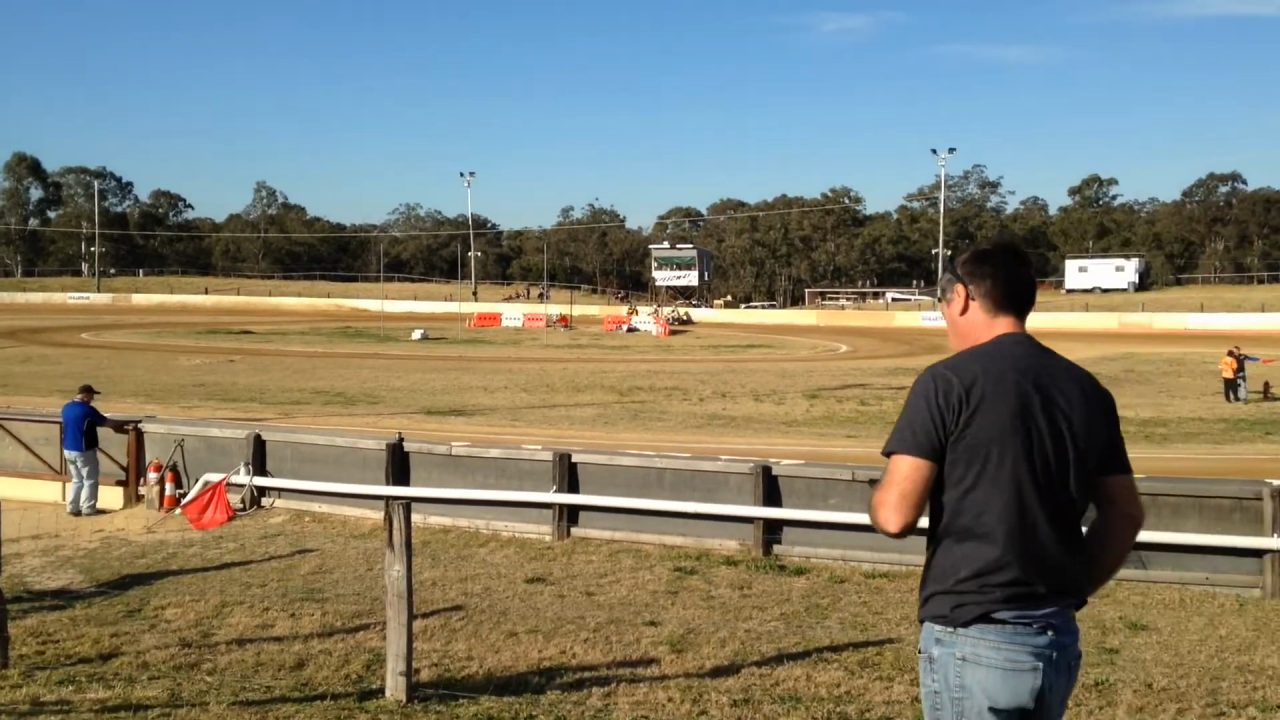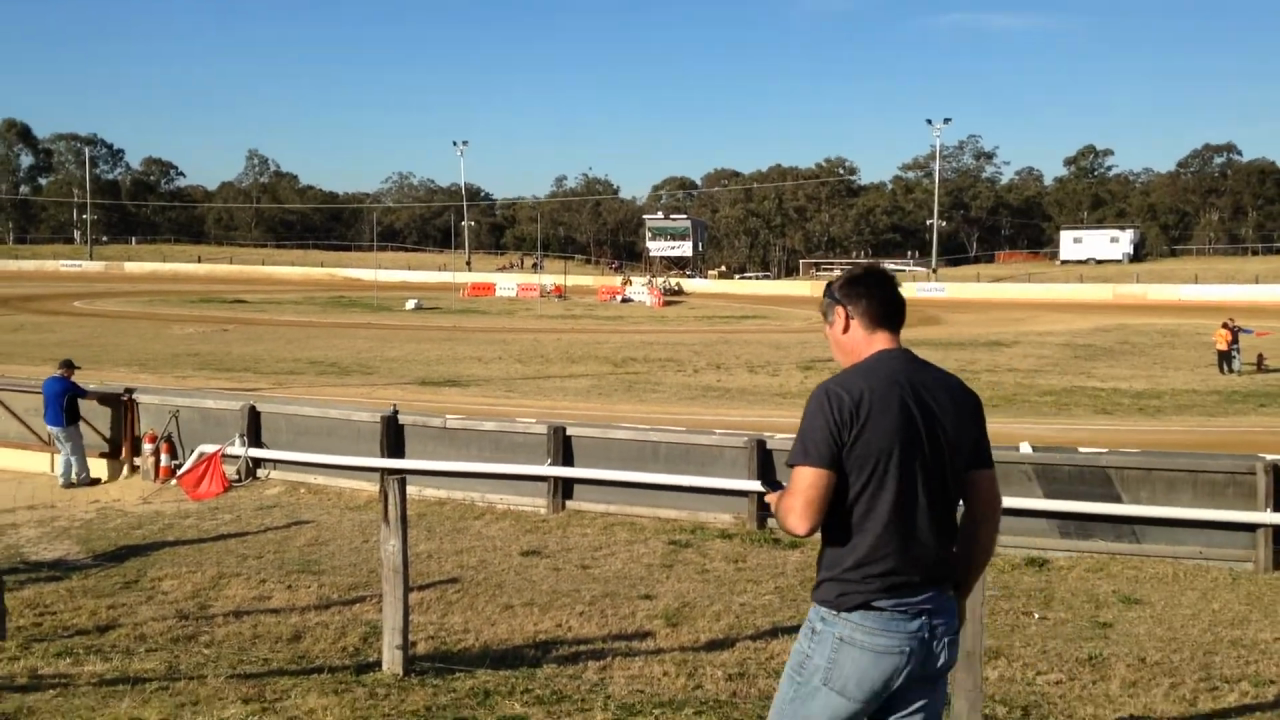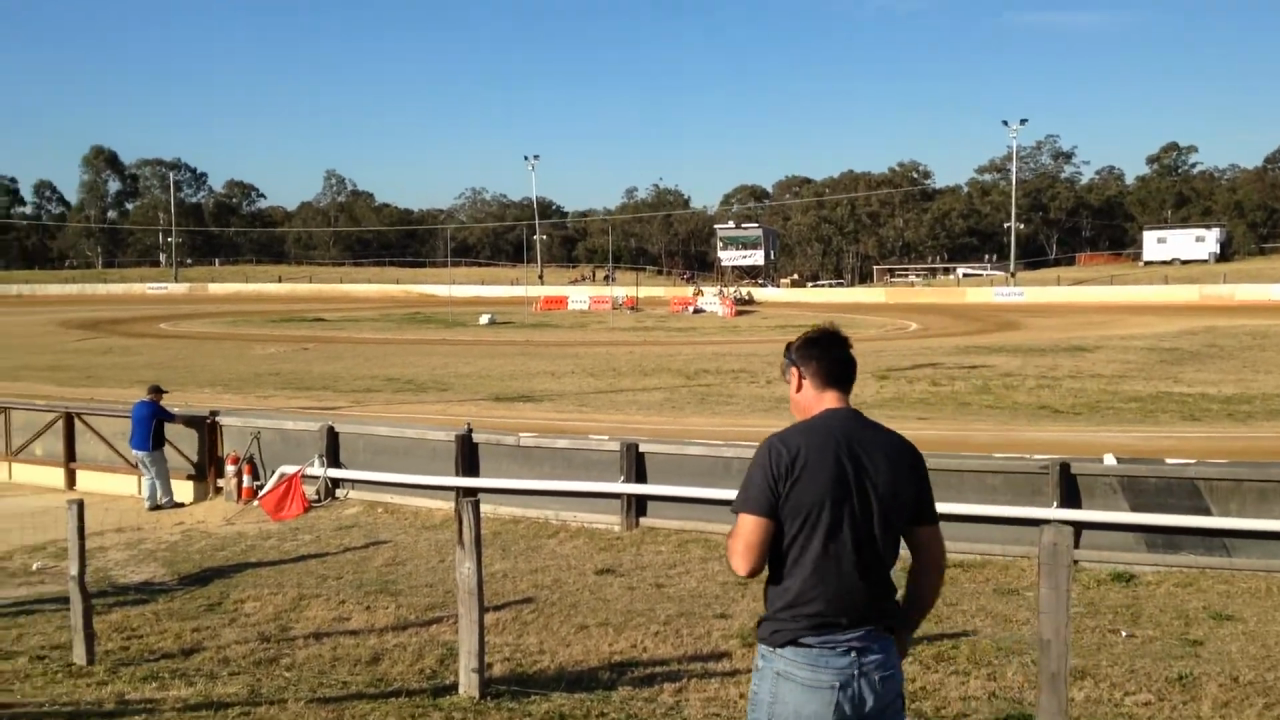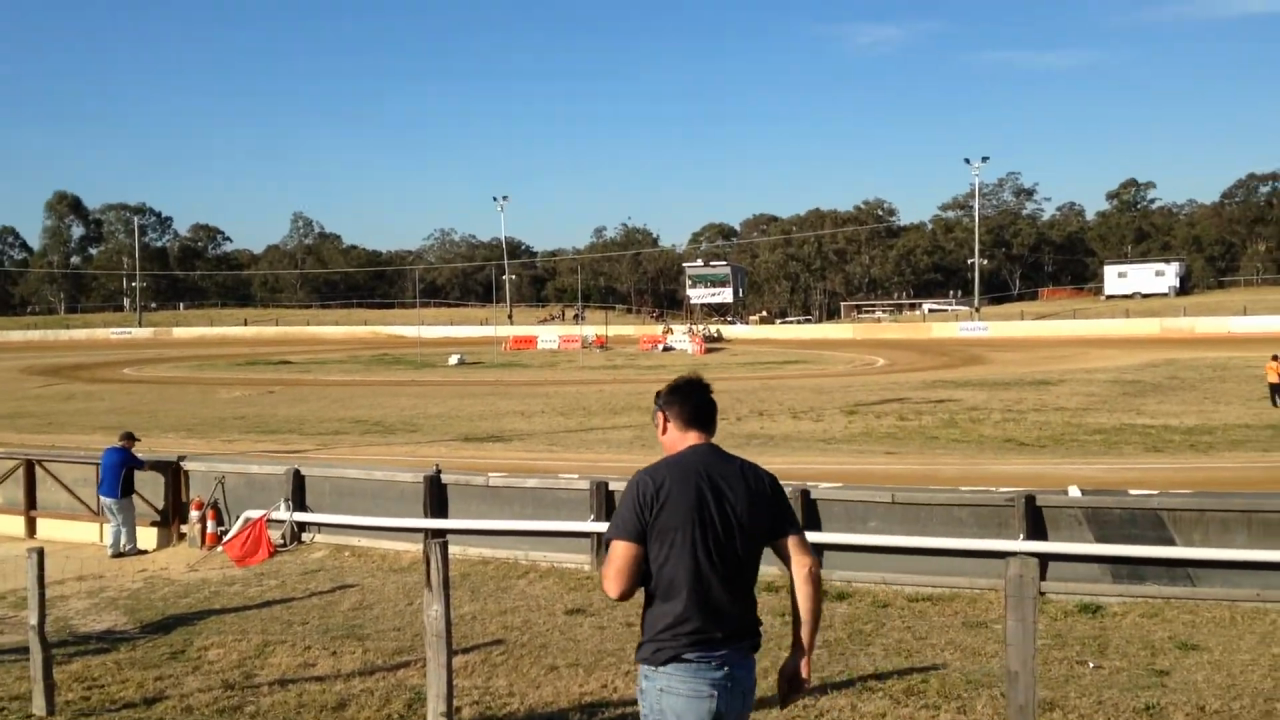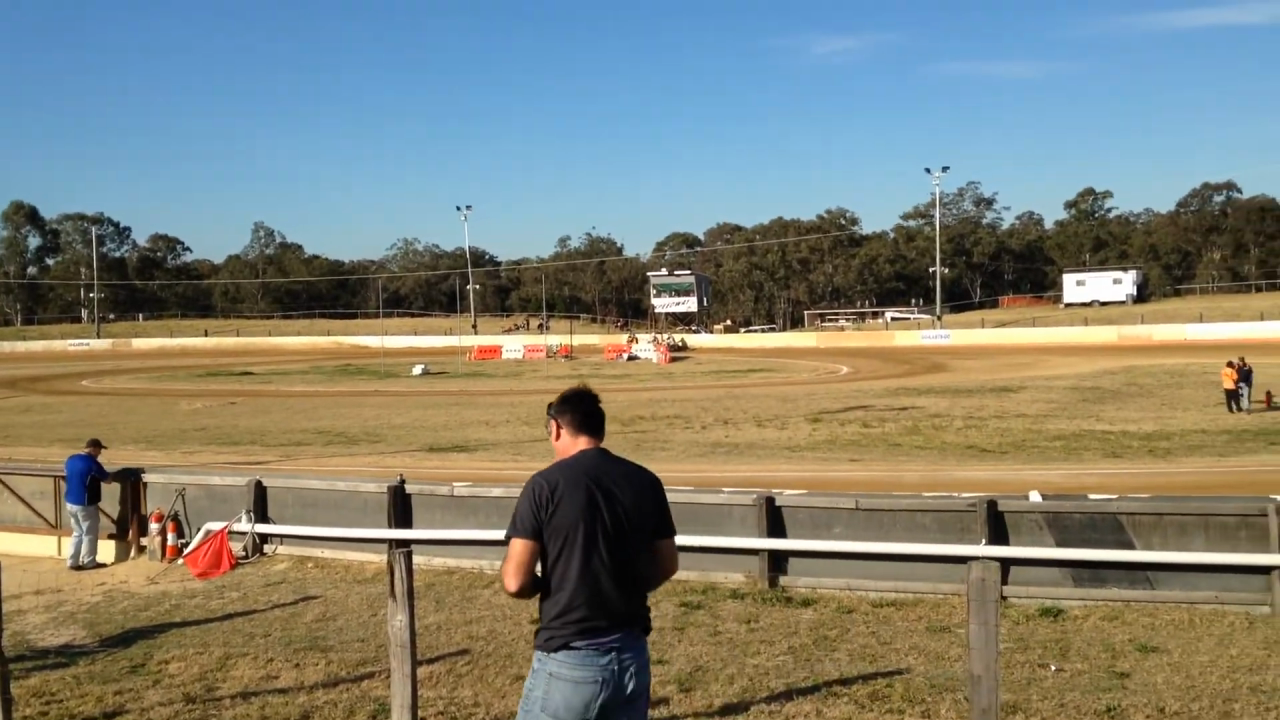
dt=0.4s
person 1, frame 1
left shoulder: (948, 381)
right shoulder: (1087, 389)
left elbow: (895, 514)
right elbow: (1124, 518)
left wrist: (880, 497)
left hip: (973, 639)
right hip: (1057, 638)
person 1, frame 2
left shoulder: (839, 395)
right shoulder: (959, 396)
left elbow: (802, 517)
right elbow: (985, 508)
left wrist: (779, 501)
left hip: (856, 623)
right hip: (936, 621)
person 1, frame 3
left shoulder: (782, 450)
right shoulder: (902, 453)
left elbow: (745, 561)
right elbow: (931, 561)
right wrist: (903, 633)
left hip: (797, 657)
right hip: (876, 656)
person 1, frame 4
left shoulder: (649, 483)
right shoulder: (760, 482)
left elbow: (617, 585)
right elbow: (805, 569)
right wrist: (800, 655)
left hip: (675, 672)
right hip: (738, 668)
person 1, frame 5
left shoulder: (545, 485)
right shoulder: (645, 482)
left elbow: (515, 581)
right elbow: (666, 565)
left wrist: (546, 583)
left hip: (568, 659)
right hip: (630, 654)
